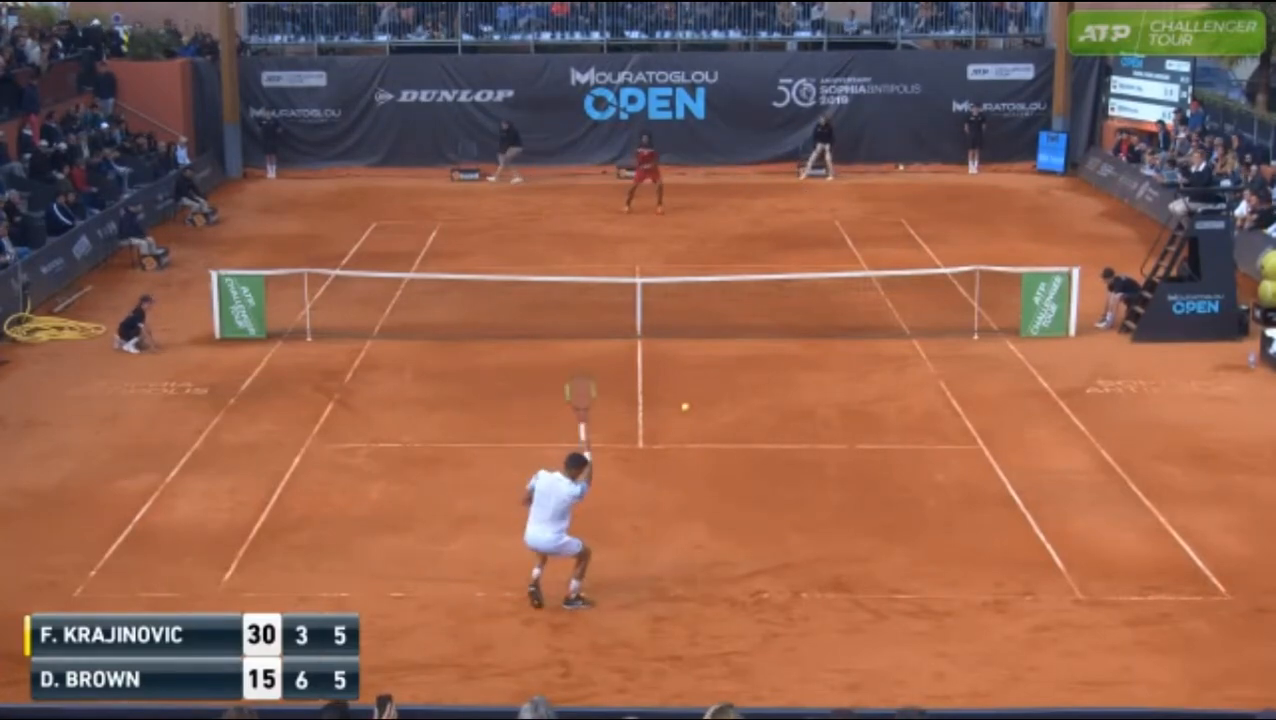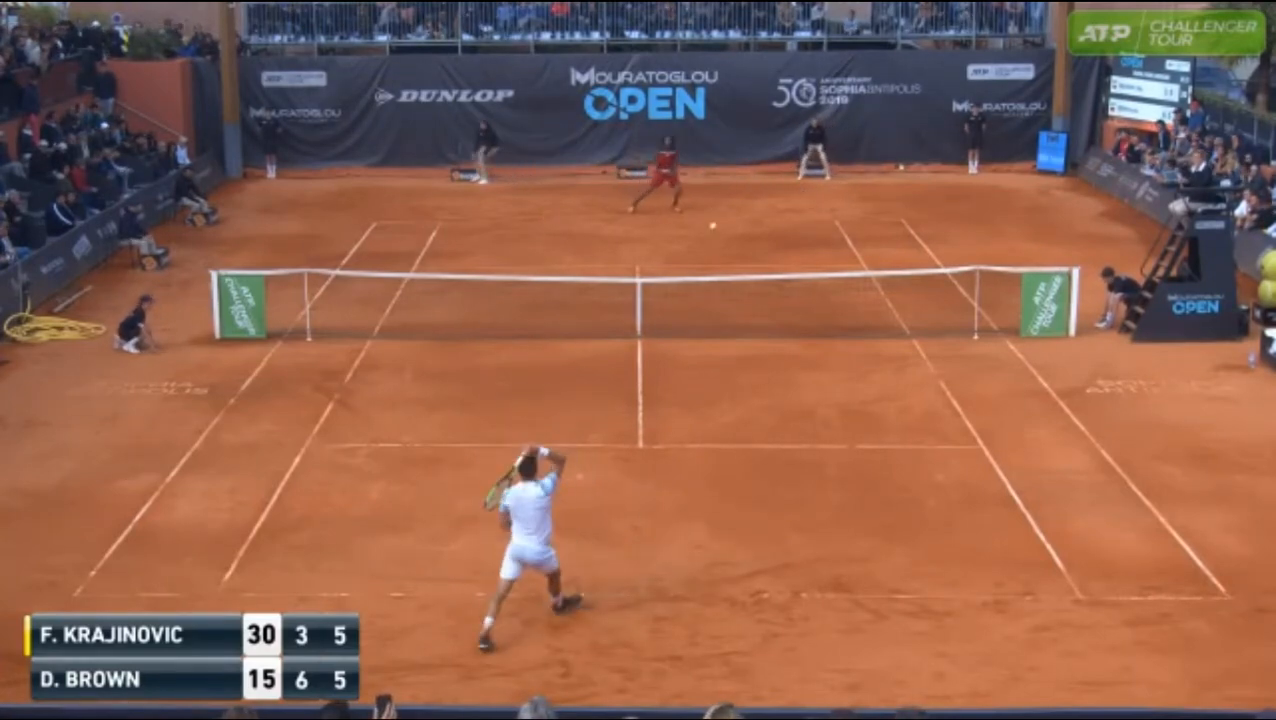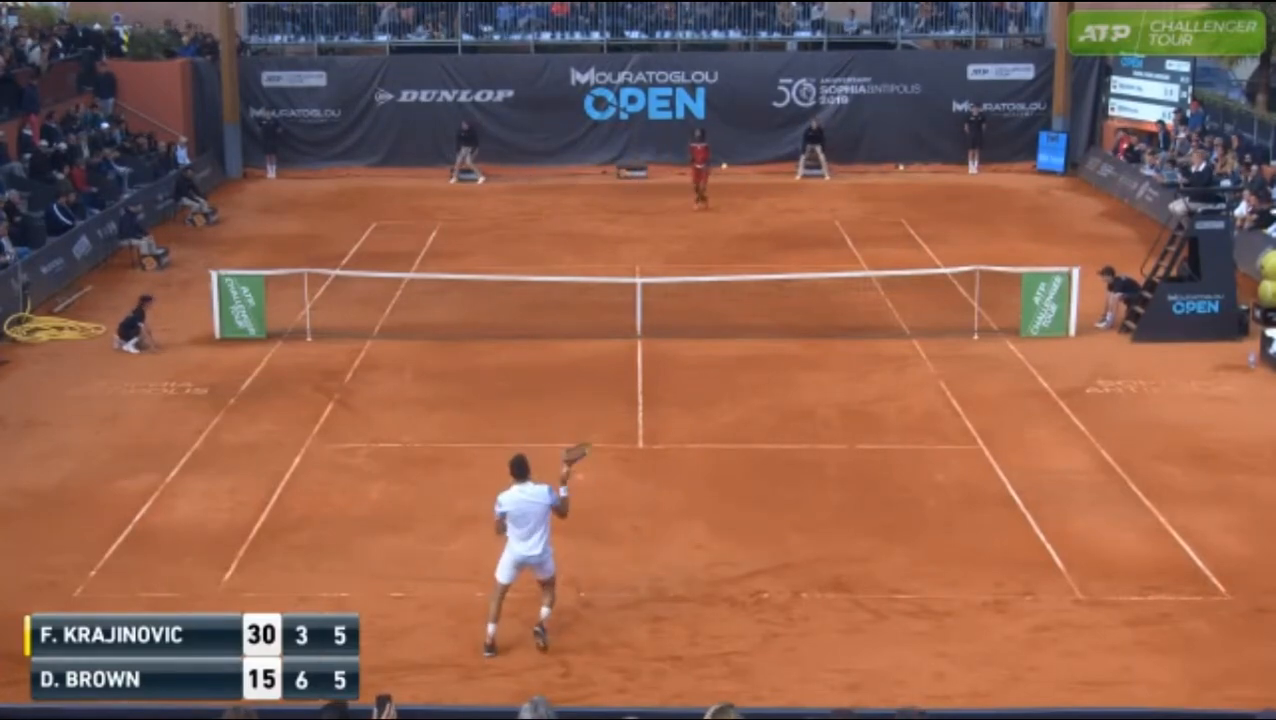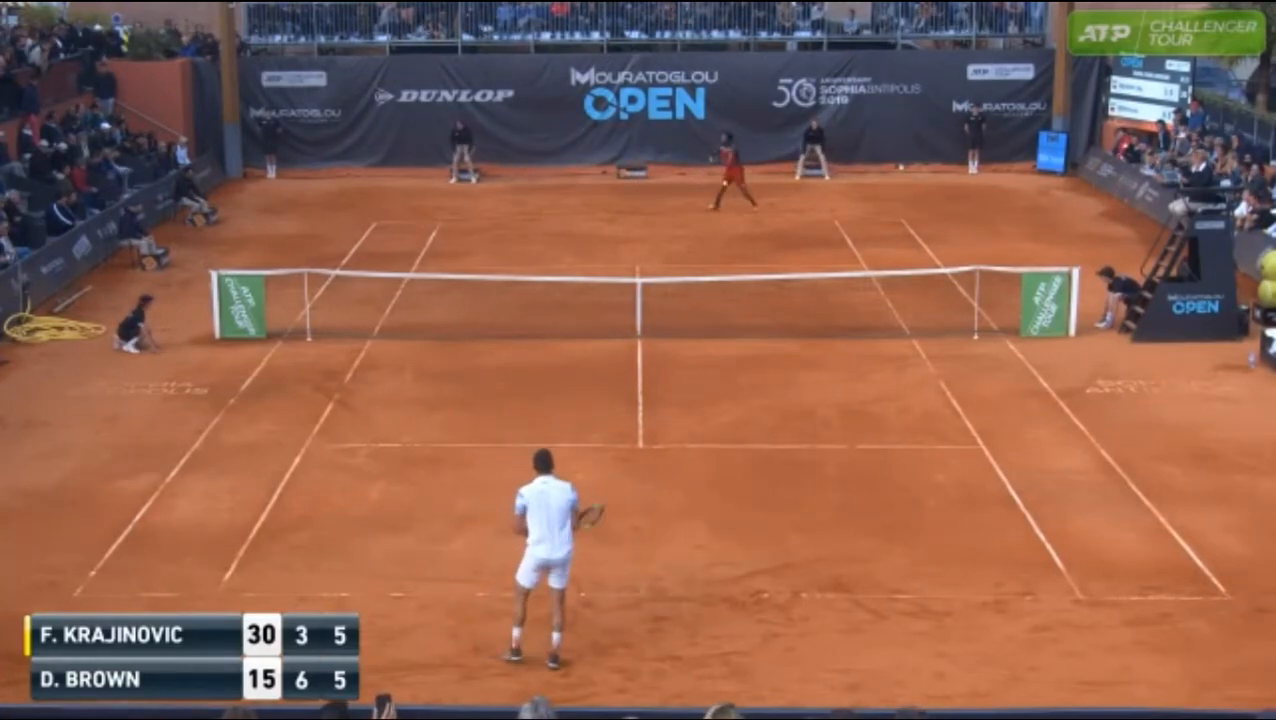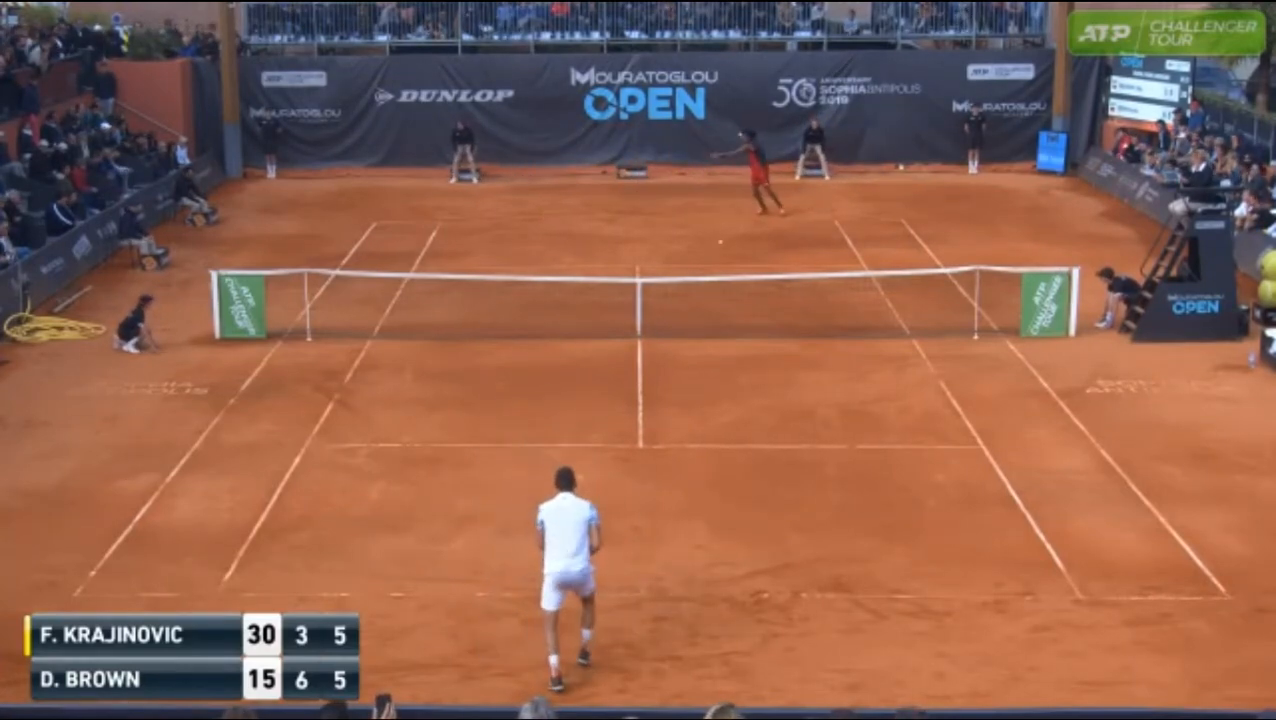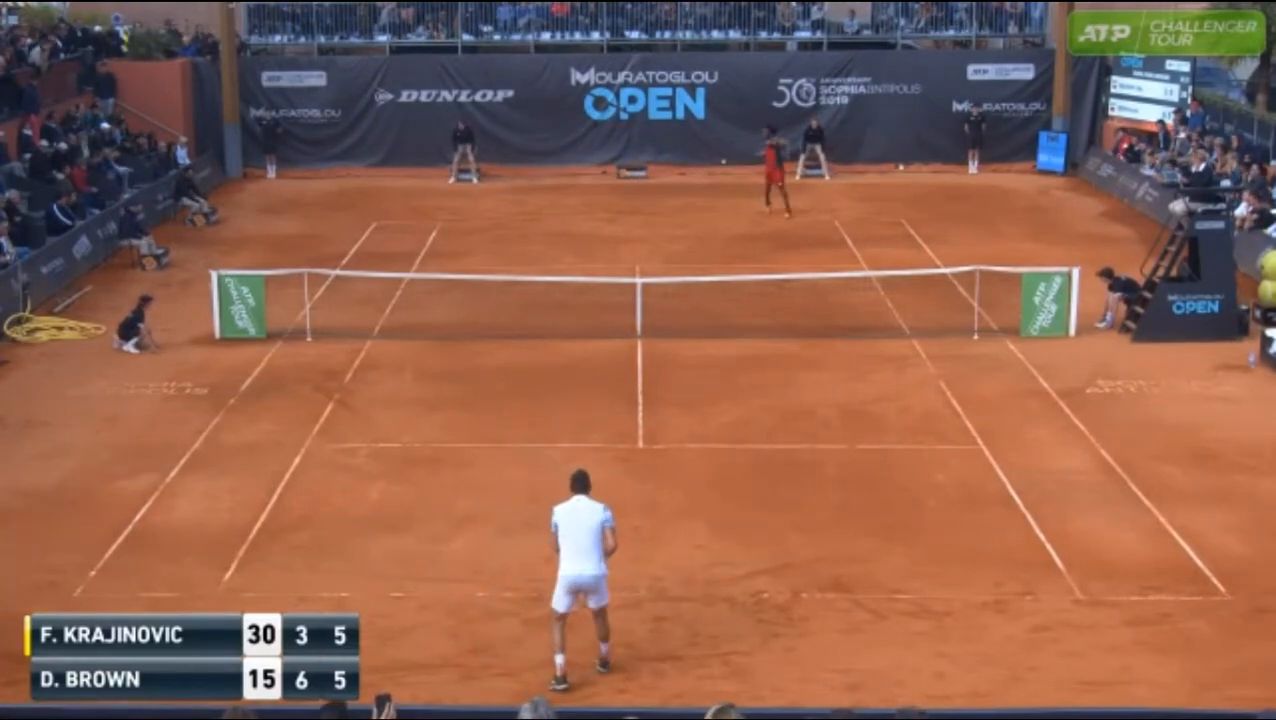
dt=0.3s
person 1, frame 1
left shoulder: (540, 476)
right shoulder: (574, 491)
left elbow: (525, 500)
right elbow: (587, 481)
right wrist: (588, 459)
left hip: (530, 540)
right hip: (554, 543)
right knee: (584, 554)
left ankle: (535, 584)
right ankle: (572, 598)
person 1, frame 2
left shoulder: (508, 494)
right shoulder: (544, 489)
left elbow: (504, 525)
right elbow: (561, 461)
right wrist: (539, 450)
left hip: (516, 550)
right hip: (540, 552)
left knee: (500, 593)
right knee: (554, 574)
left ankle: (485, 635)
right ankle: (559, 604)
person 1, frame 3
left shoulder: (503, 499)
right shoulder: (546, 492)
left elbow: (499, 530)
right elbow: (563, 514)
right wrist: (564, 486)
left hip: (514, 554)
right hip: (540, 554)
left knee: (498, 595)
right knee: (548, 588)
left ankle: (490, 643)
right ankle: (541, 625)
person 1, frame 4
left shoulder: (524, 492)
right shoulder: (568, 489)
left elbow: (518, 528)
right elbow: (575, 524)
left hip: (536, 555)
right hip: (561, 555)
left knee: (521, 597)
right knee: (558, 602)
left ankle: (515, 648)
right ankle: (554, 654)
person 1, frame 5
left shoulder: (544, 508)
right shoulder: (588, 507)
left elbow: (541, 544)
right elbow: (596, 544)
left hip: (555, 571)
right hip: (581, 570)
left knee: (550, 623)
right knee: (588, 599)
left ankle: (556, 676)
right ankle: (584, 650)
person 1, frame 6
left shoulder: (558, 511)
right shoulder: (602, 510)
left elbow: (556, 546)
right elbow: (612, 545)
left hip: (568, 574)
right hip: (594, 574)
left knee: (559, 622)
right knee: (600, 616)
left ankle: (560, 675)
right ankle: (604, 660)
